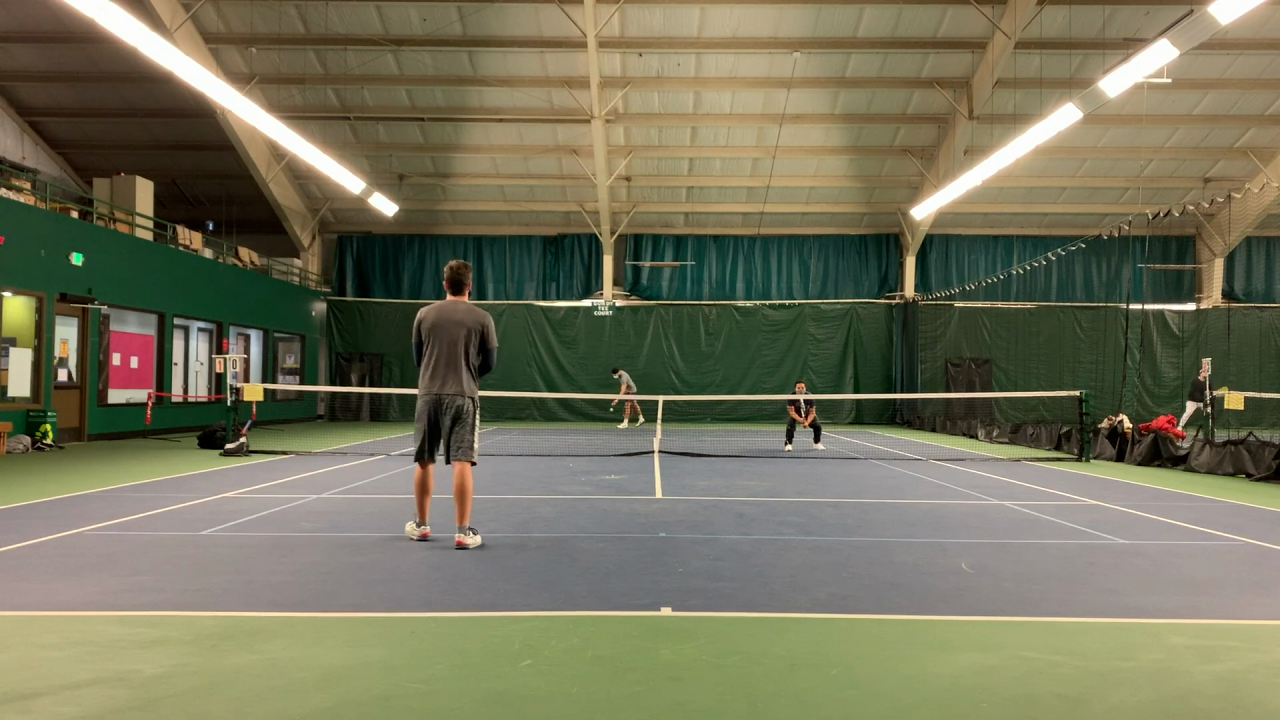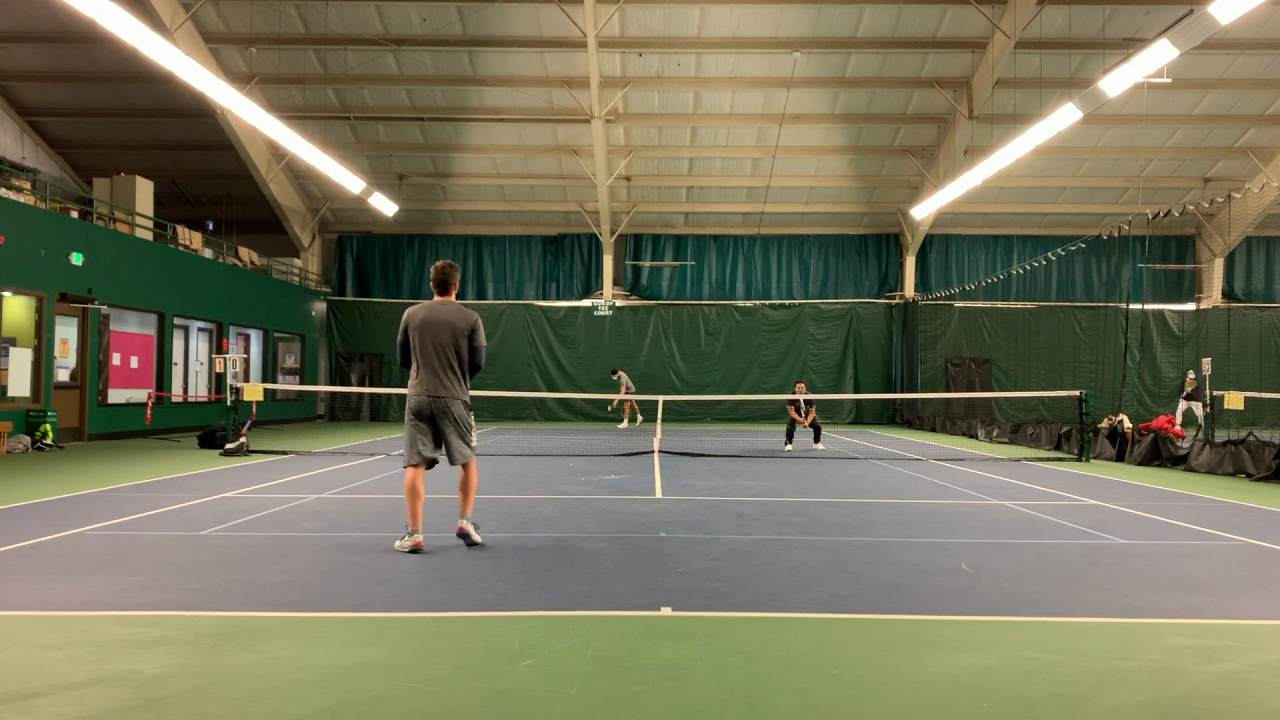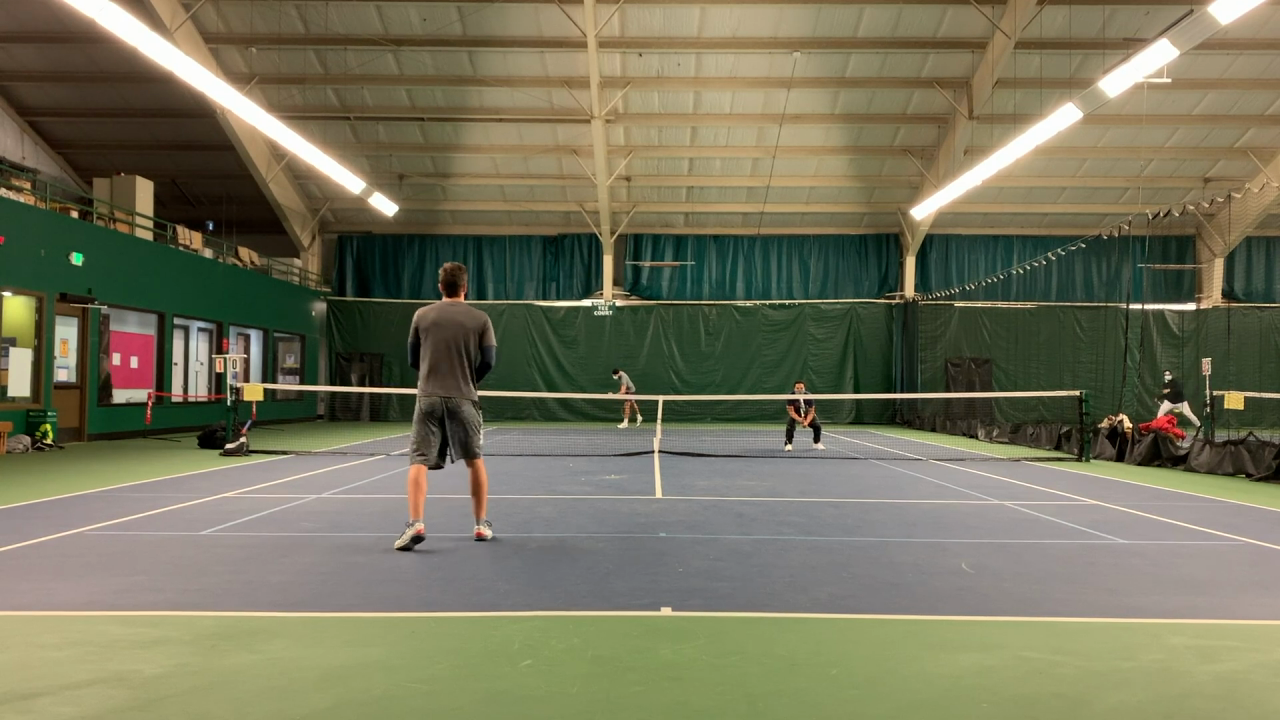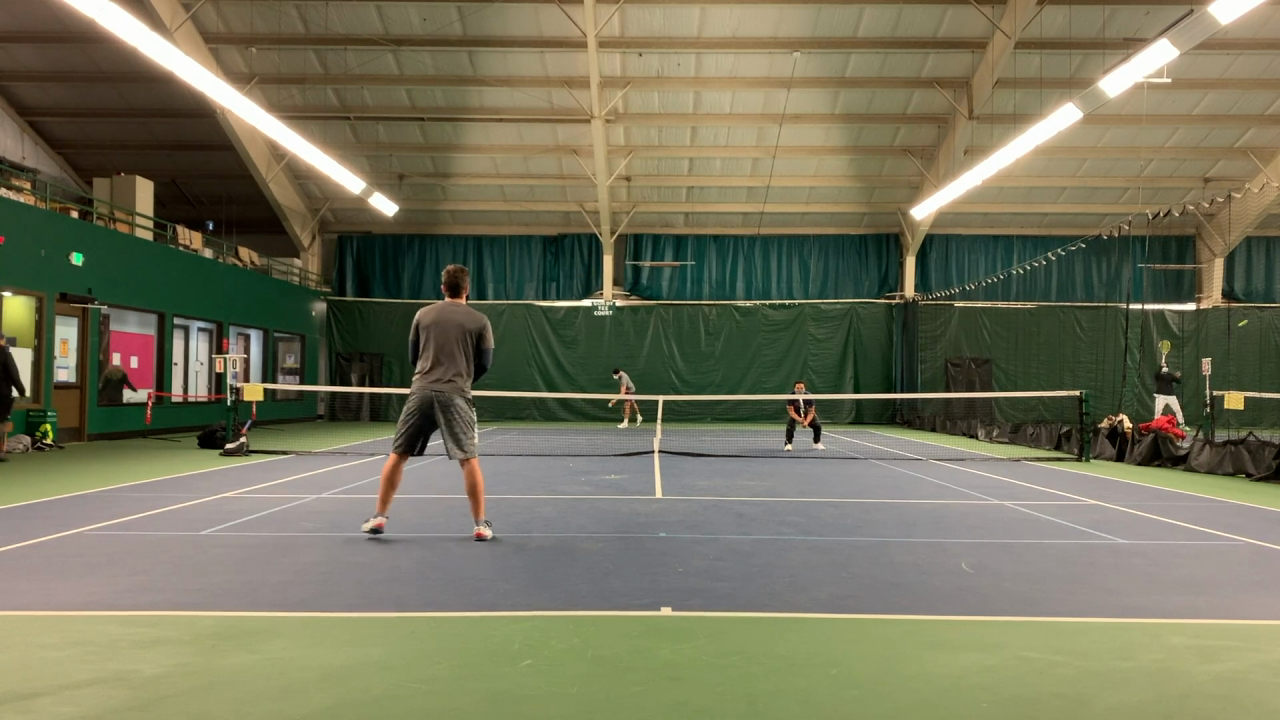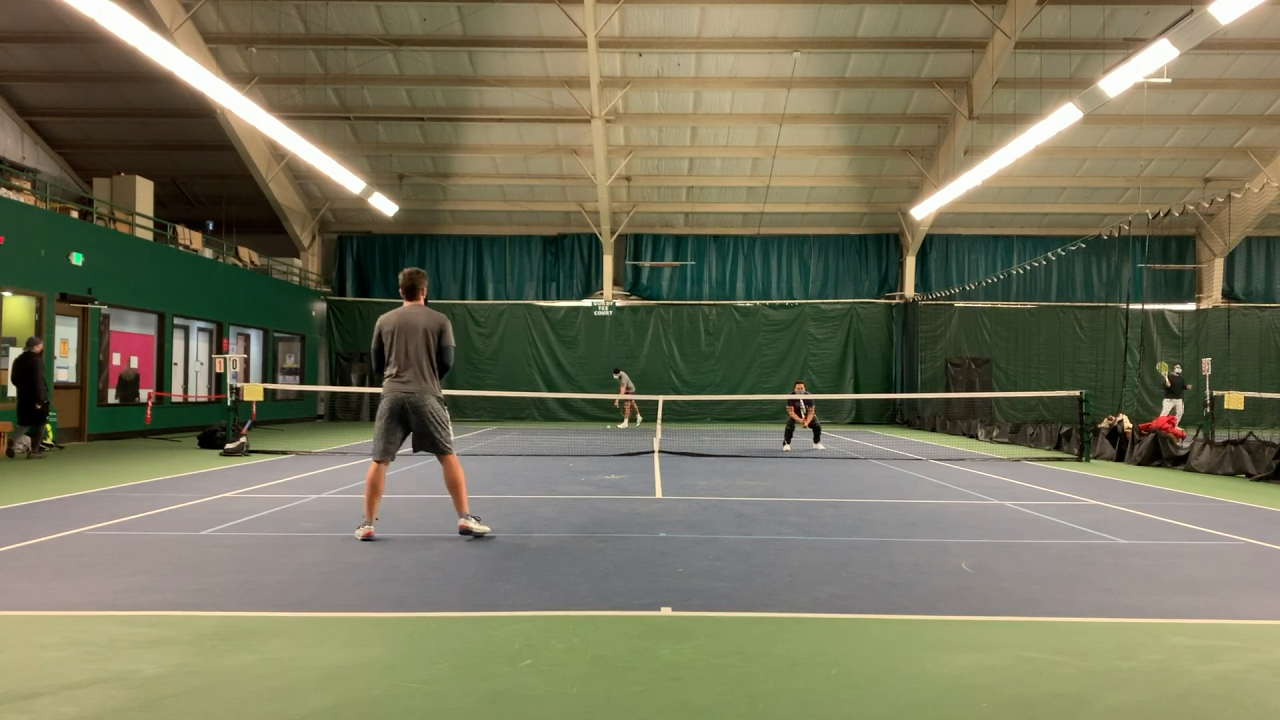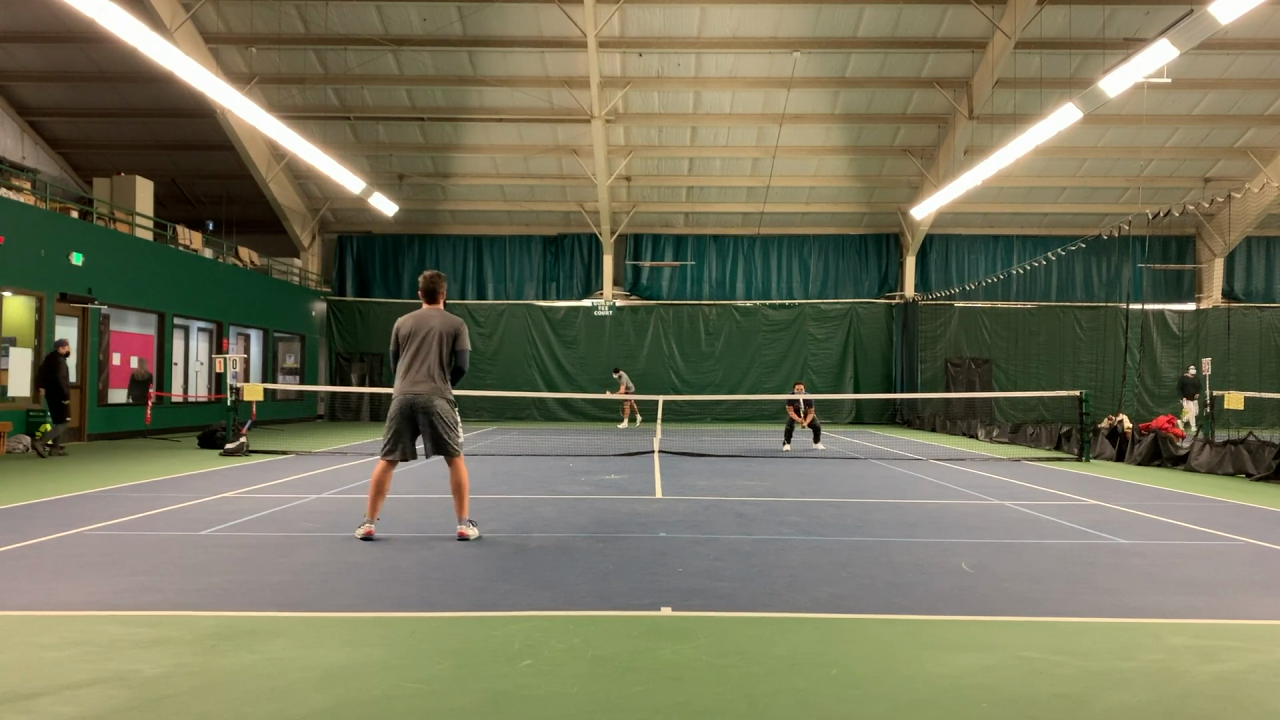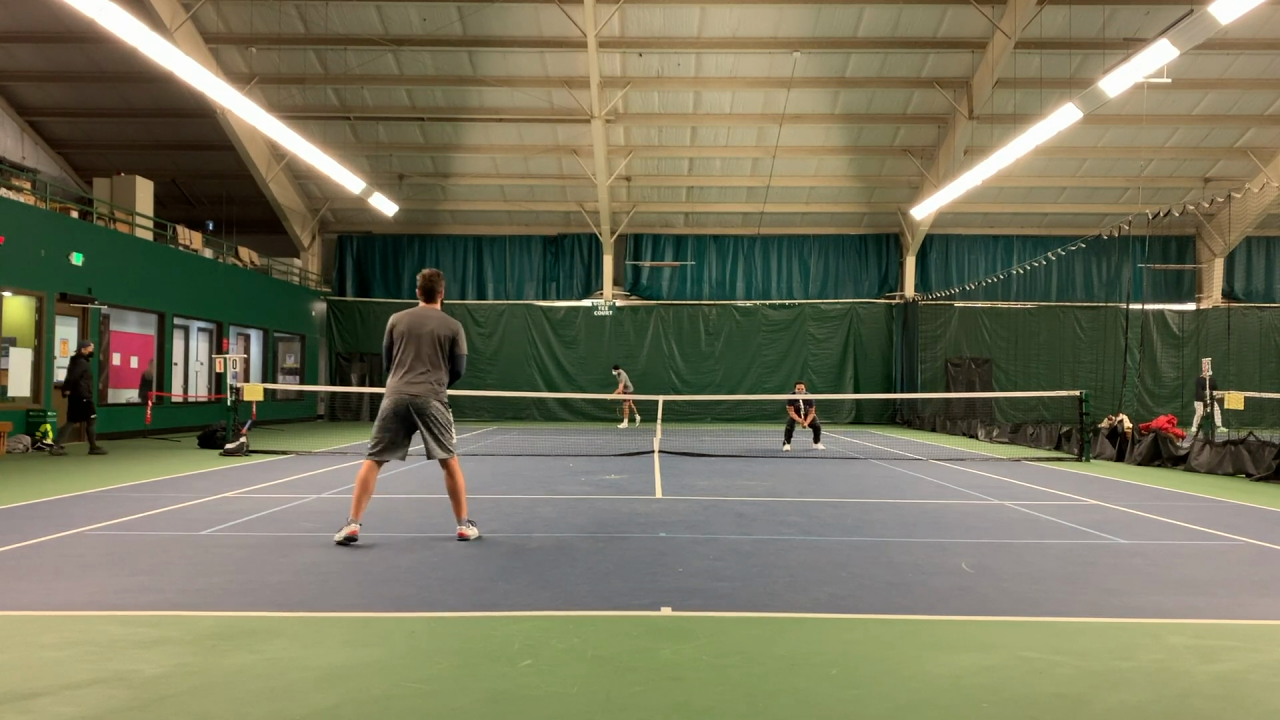
dt=0.4s
person 1, frame 1
left shoulder: (424, 314)
right shoulder: (482, 318)
left elbow: (418, 356)
right elbow: (489, 363)
left hip: (428, 395)
right hip: (462, 397)
left knee: (424, 463)
right knee: (462, 463)
left ankle: (421, 524)
right ankle: (463, 531)
person 1, frame 2
left shoulder: (411, 315)
right shoulder: (470, 318)
left elbow: (403, 358)
right elbow: (478, 362)
left hip: (419, 398)
right hip: (454, 398)
left knee: (415, 466)
right knee: (467, 462)
left ankle: (414, 533)
right ankle: (465, 521)
person 1, frame 3
left shoulder: (421, 316)
right shoulder: (480, 319)
left elbow: (413, 359)
right elbow: (488, 361)
left hip: (428, 399)
right hip: (463, 399)
left knee: (419, 463)
right knee: (475, 461)
left ankle: (415, 523)
right ankle: (481, 524)
person 1, frame 4
left shoulder: (423, 315)
right shoulder: (479, 321)
left elbow: (413, 356)
right elbow: (484, 364)
left hip: (421, 392)
right hip: (456, 396)
left knee: (398, 454)
right knee: (469, 459)
left ankle: (379, 516)
right ankle: (481, 525)
person 1, frame 5
left shoulder: (384, 320)
right shoulder: (439, 320)
left elbow: (376, 364)
right elbow: (446, 362)
left hip: (392, 396)
right hip: (426, 396)
left knee: (379, 461)
right knee: (447, 456)
left ankle: (368, 525)
right ankle: (465, 518)
person 1, frame 6
left shoulder: (402, 323)
right shoulder: (456, 324)
left elbow: (394, 362)
right elbow: (462, 366)
left hip: (402, 396)
right hip: (436, 398)
left knee: (387, 461)
right knee: (455, 460)
left ankle: (369, 523)
right ankle: (464, 524)
person 1, frame 7
left shoulder: (396, 320)
right shoulder: (453, 327)
left elbow: (387, 362)
right elbow: (458, 370)
left hip: (396, 396)
right hip: (431, 399)
left knee: (373, 460)
right knee: (450, 461)
left ankle: (353, 524)
right ankle: (463, 525)
